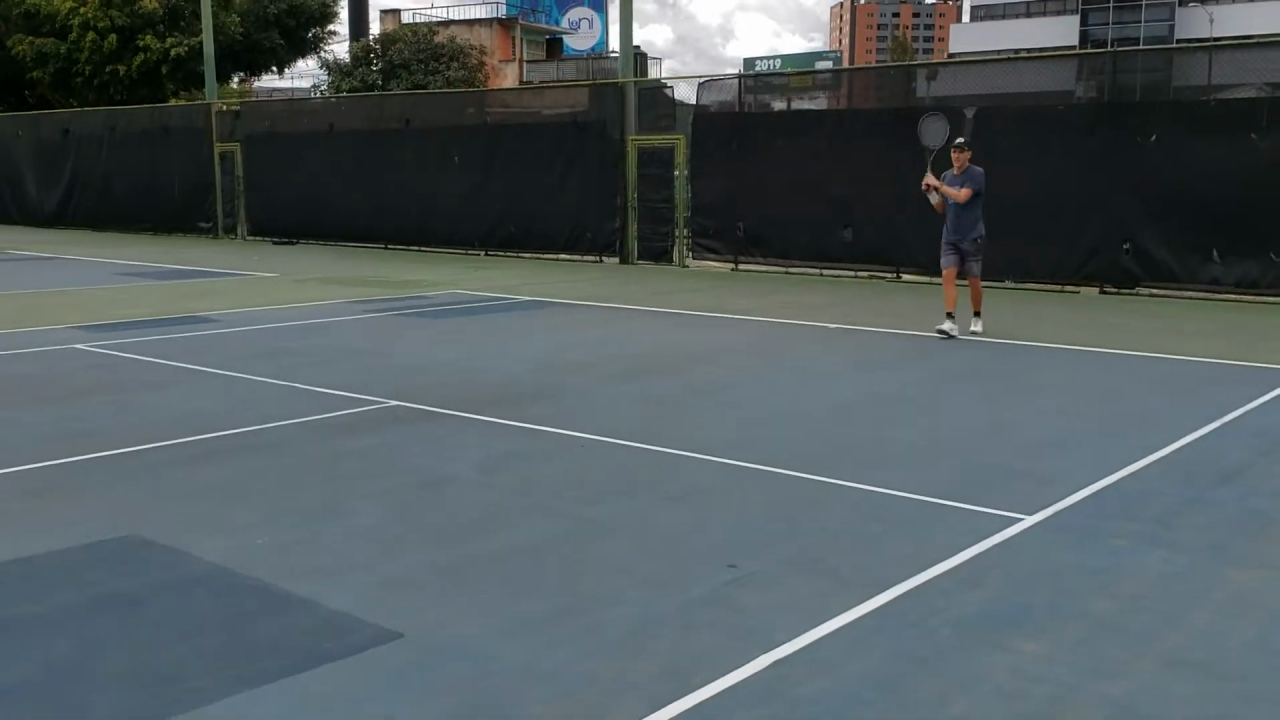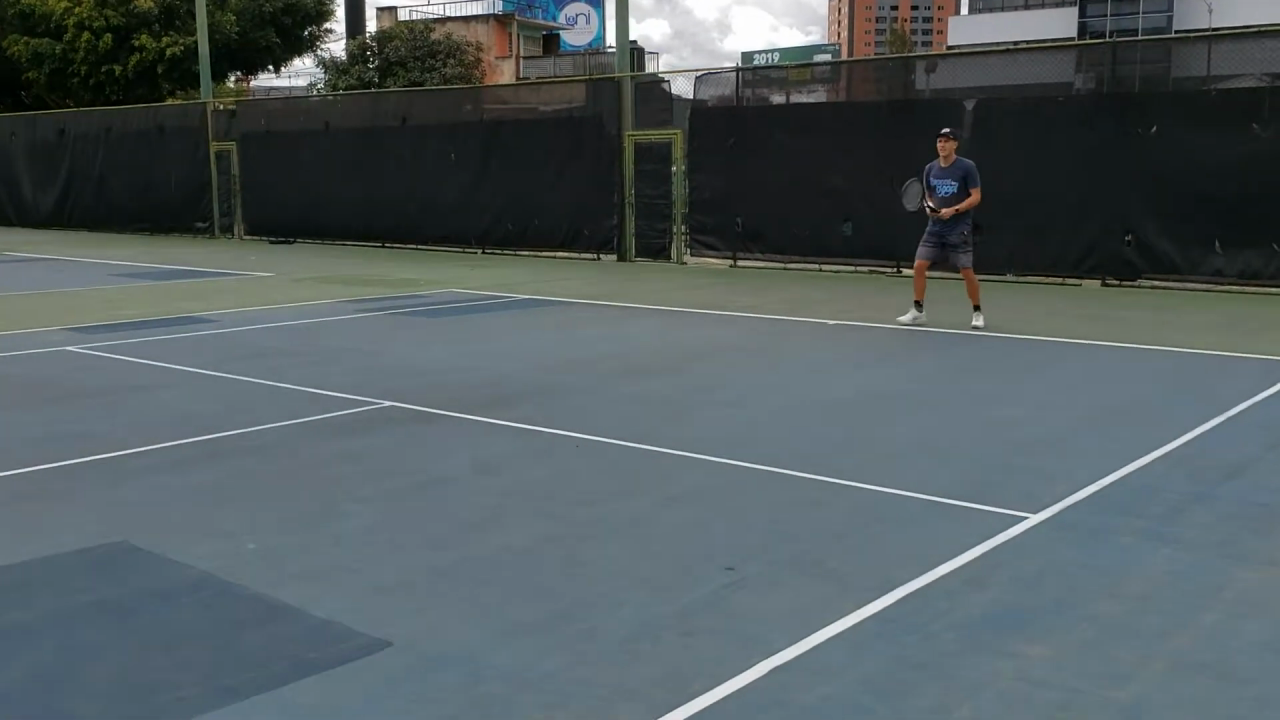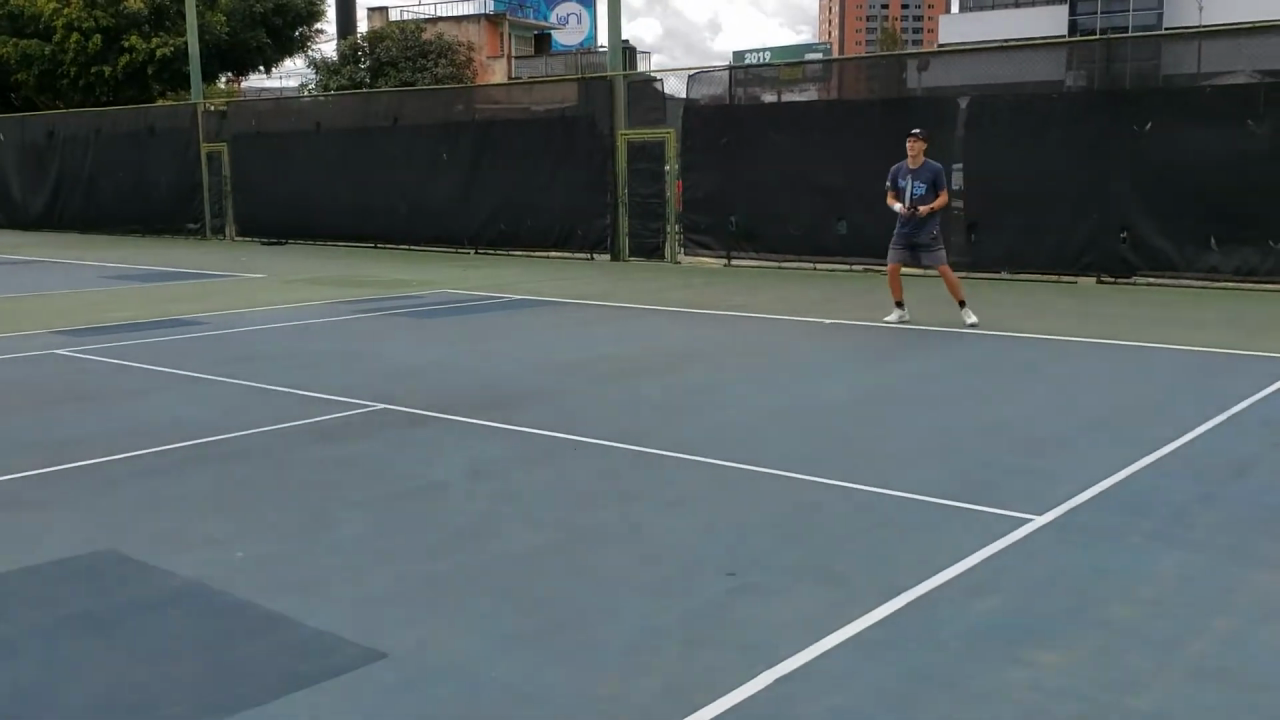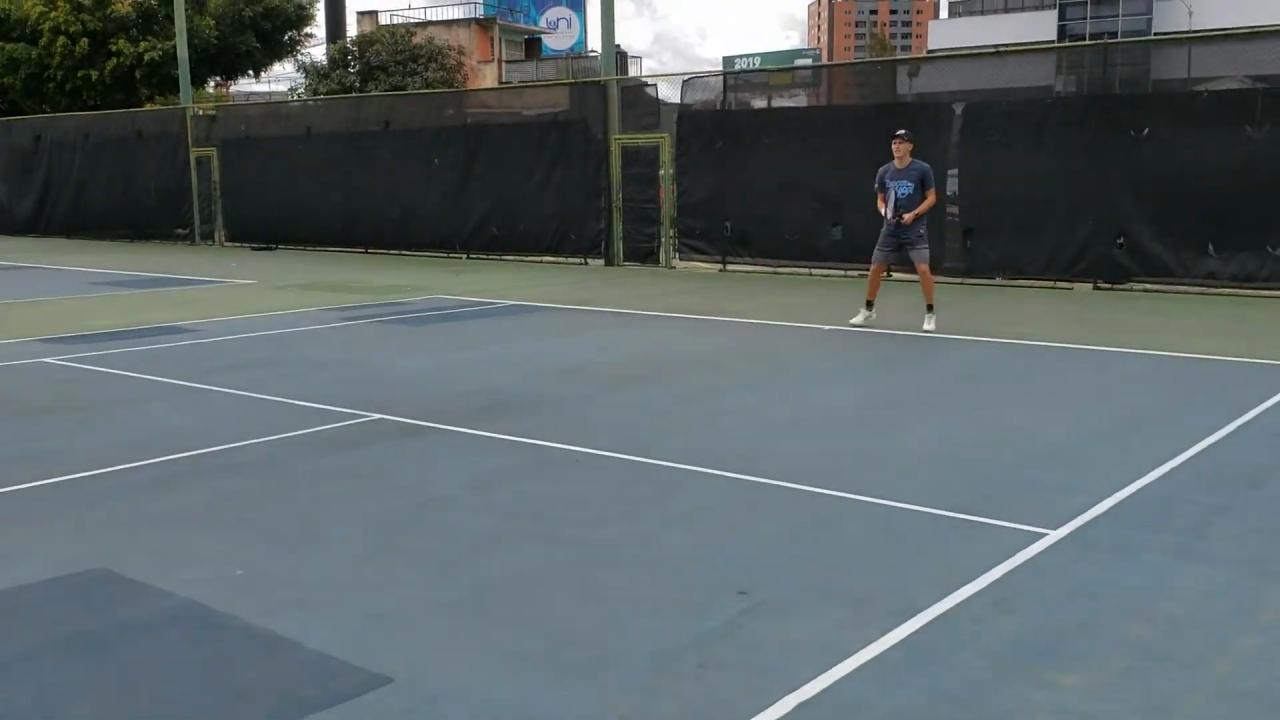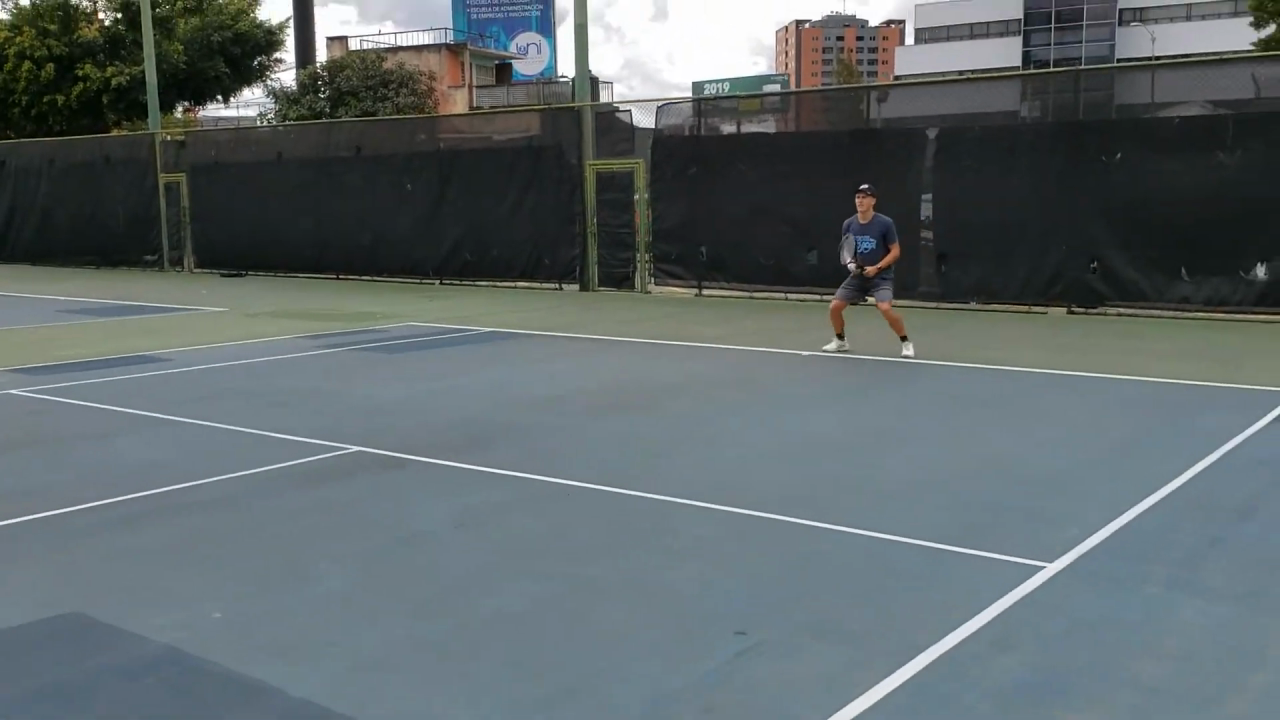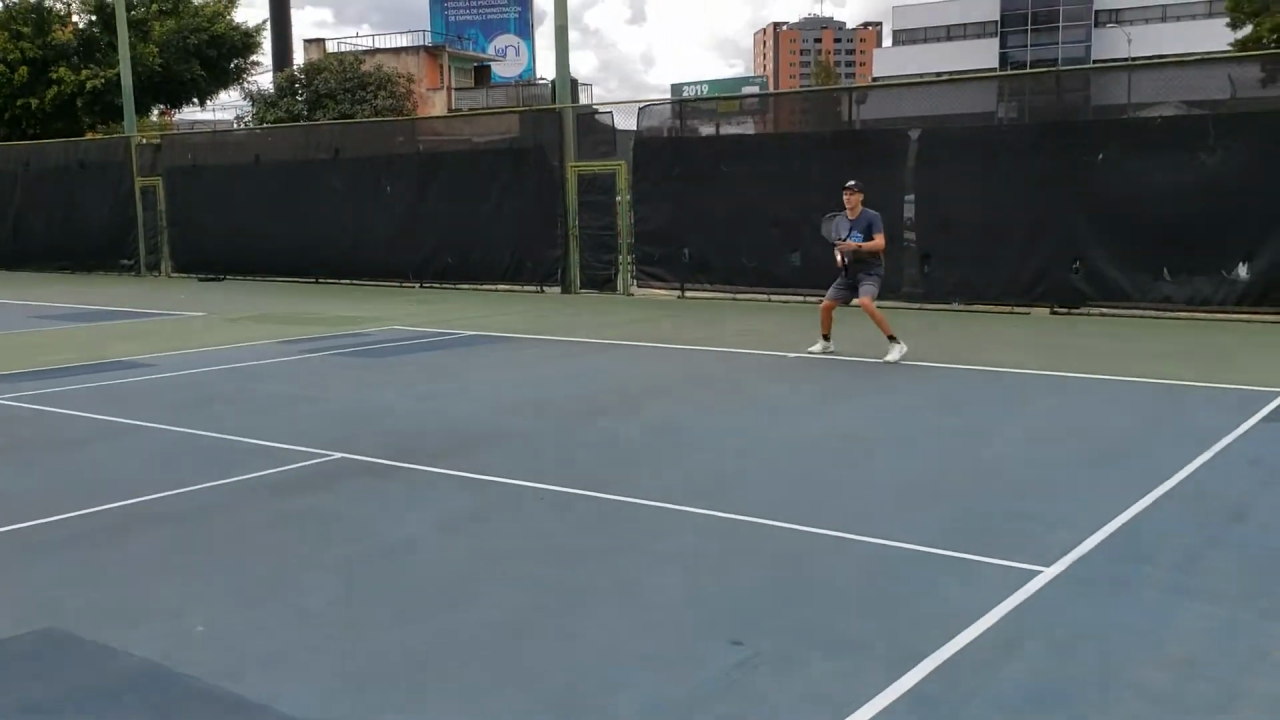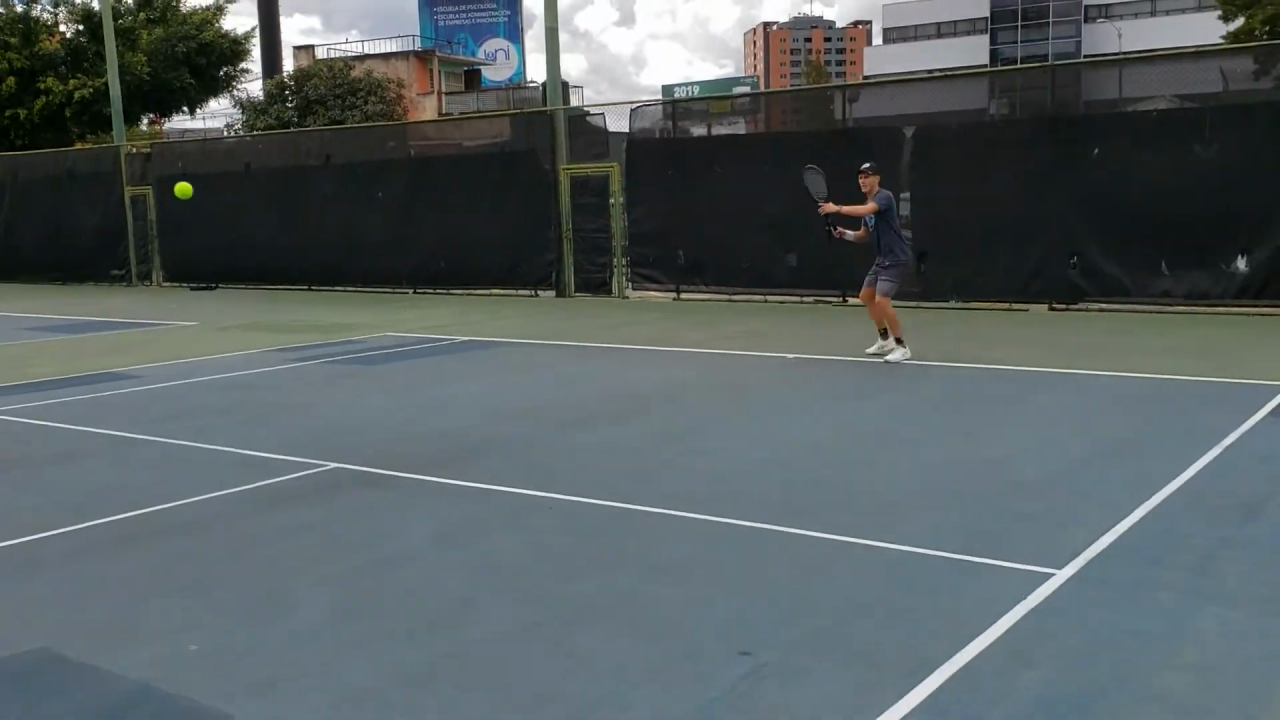
dt=0.3s
person 1, frame 1
left shoulder: (977, 173)
right shoulder: (946, 176)
left elbow: (961, 198)
left wrist: (937, 185)
right wrist: (931, 193)
left hip: (972, 236)
right hip: (950, 236)
left knee: (973, 280)
right knee: (948, 275)
left ankle: (977, 318)
right ankle: (950, 323)
person 1, frame 2
left shoulder: (967, 167)
right shoulder: (930, 169)
left elbow: (976, 197)
left wrist: (953, 210)
right wrist: (930, 207)
left hip: (959, 229)
right hip: (934, 228)
left knee: (967, 271)
right knee: (919, 266)
left ankle: (977, 313)
right ankle: (918, 311)
person 1, frame 3
left shoulder: (935, 169)
right shoulder: (896, 170)
left elbow: (944, 197)
right elbow: (890, 199)
left wrist: (929, 208)
right wrist: (899, 207)
left hip: (929, 229)
right hip: (904, 230)
left knee: (944, 271)
right knee: (892, 270)
left ankle: (965, 309)
right ankle: (900, 310)
person 1, frame 4
left shoulder: (923, 169)
right shoulder: (884, 172)
left elbow: (931, 198)
left wrist: (914, 214)
right wrist: (885, 212)
left hip: (915, 229)
right hip: (891, 230)
left knee: (923, 270)
right knee: (876, 270)
left ankle: (930, 314)
right ankle: (868, 311)
person 1, frame 5
left shoulder: (885, 223)
right shoulder: (848, 224)
left elbow: (895, 252)
left wrist: (877, 268)
right wrist: (851, 264)
left hip: (881, 276)
right hip: (857, 276)
left knee: (885, 308)
right knee: (834, 307)
left ankle: (906, 343)
right ankle: (840, 340)
person 1, frame 6
left shoulder: (872, 217)
right shoulder: (838, 221)
left elbow: (880, 244)
left wrist: (856, 246)
right wrist: (840, 256)
left hip: (870, 272)
right hip: (849, 273)
left knee: (866, 304)
right knee: (825, 306)
left ankle: (896, 344)
right ankle: (825, 342)
person 1, frame 7
left shoulder: (884, 196)
right shoulder: (868, 202)
left elbow: (865, 211)
right elbow: (864, 235)
left wrist: (836, 209)
right wrist: (844, 233)
left hip: (896, 259)
right hip: (882, 260)
left knee: (881, 301)
right knee: (865, 297)
left ankle: (901, 347)
right ankle: (885, 339)
